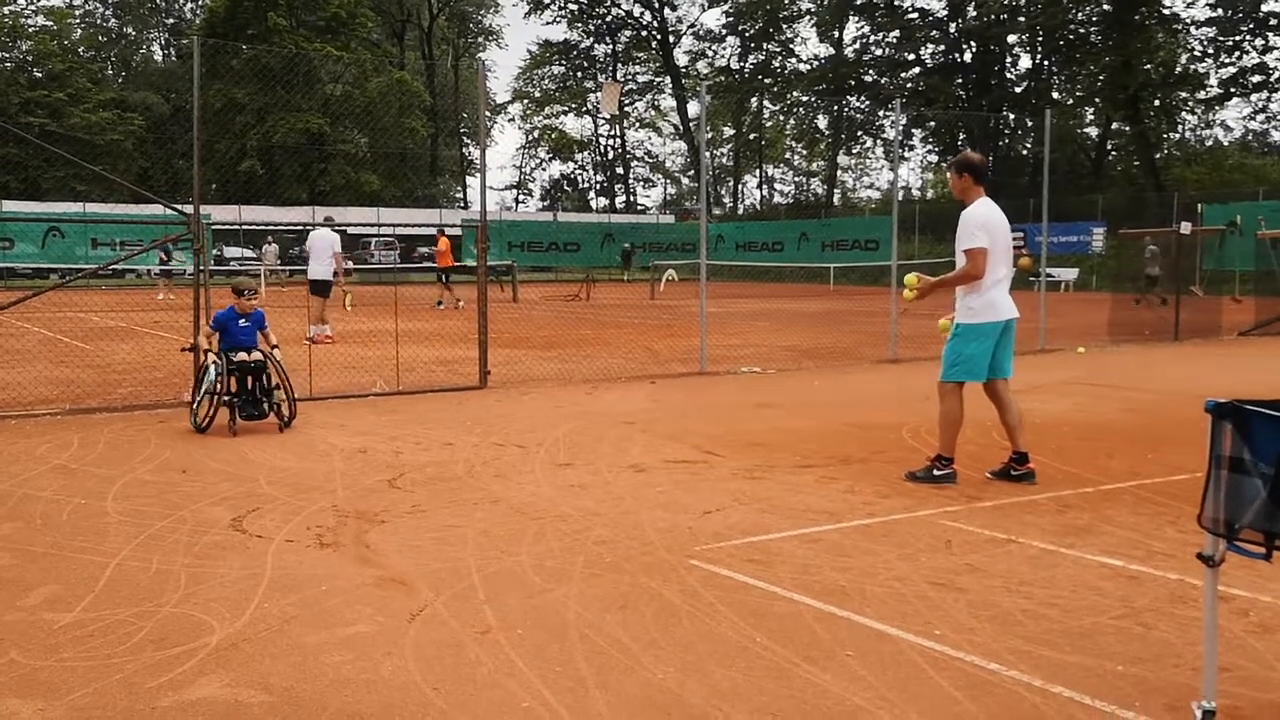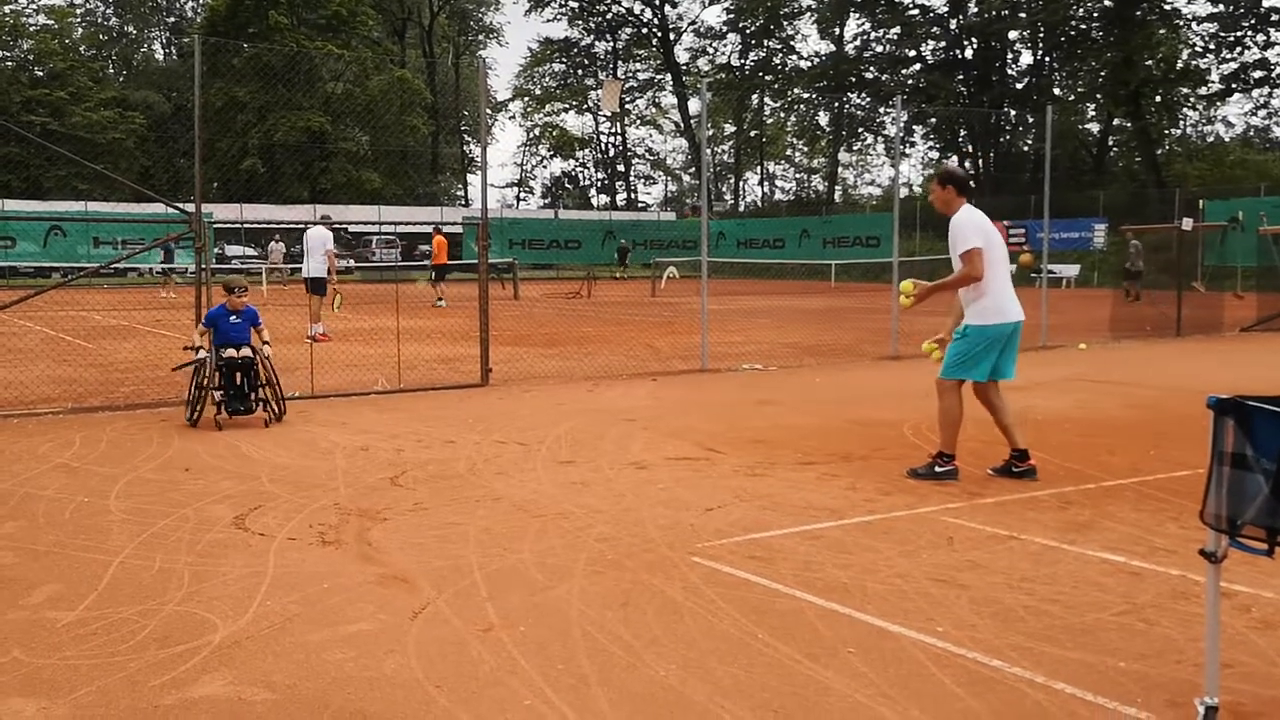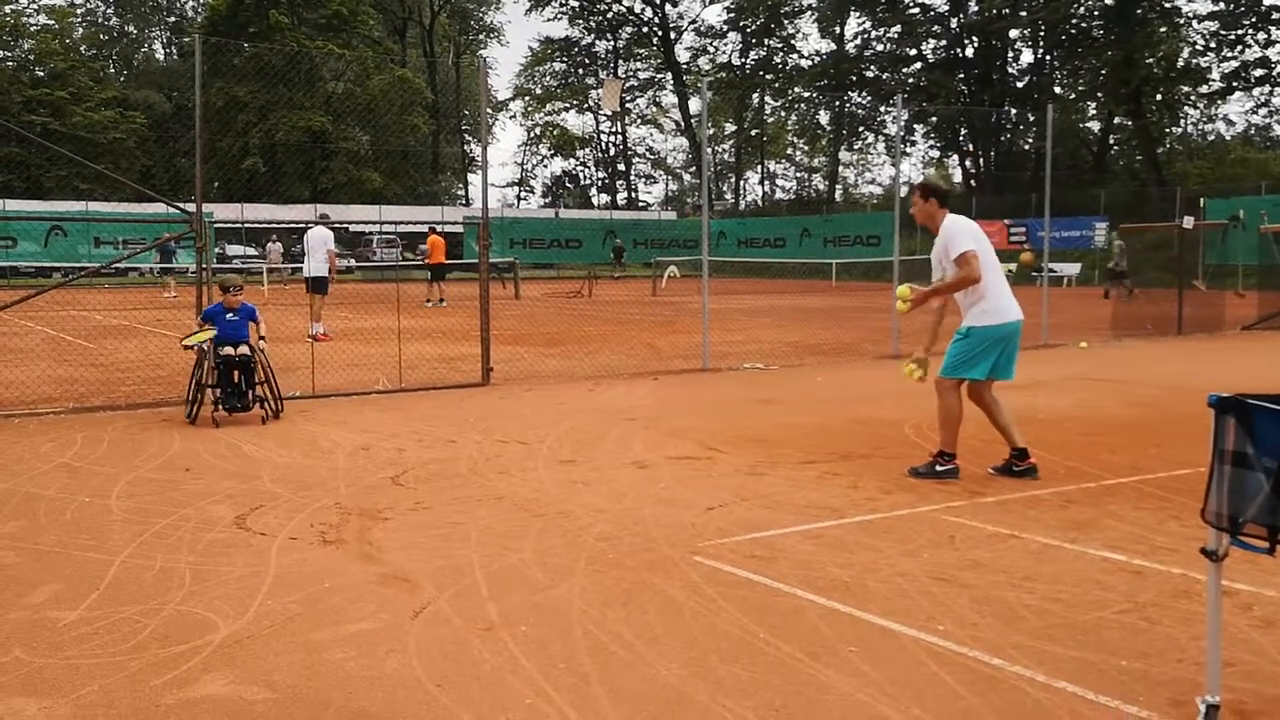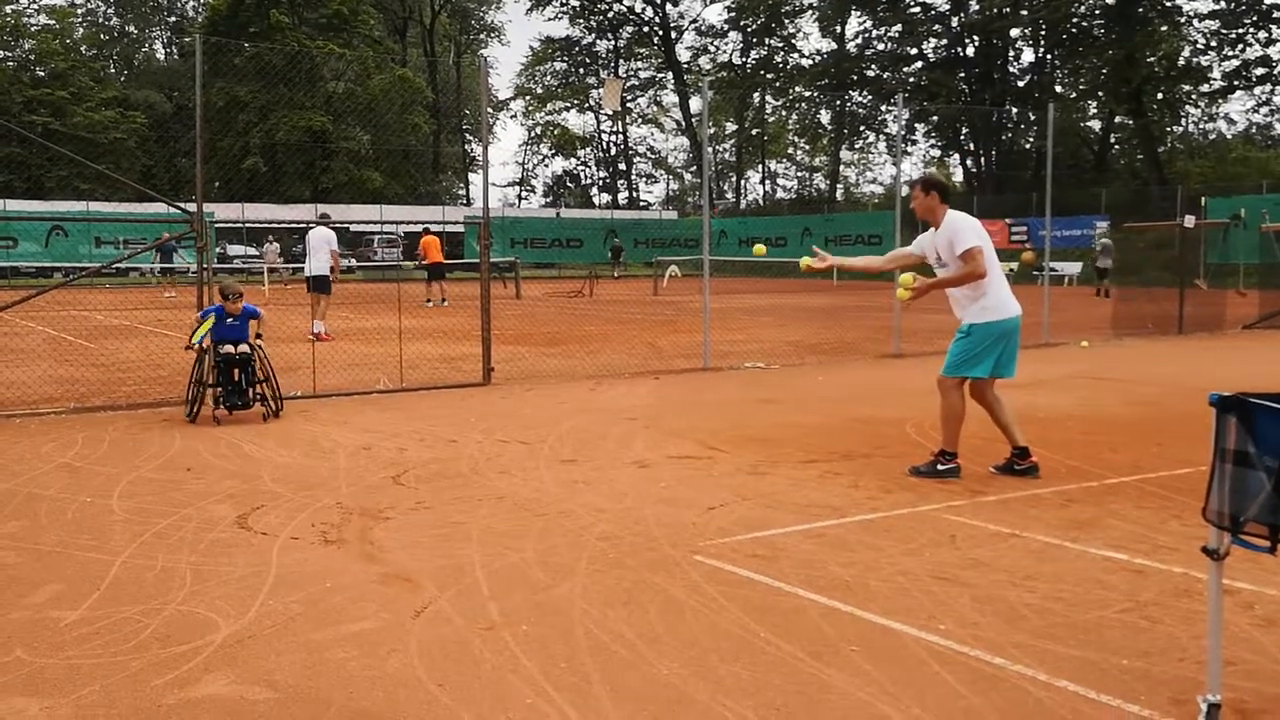
dt=0.3s
person 1, frame 1
left shoulder: (973, 215)
right shoulder: (995, 213)
left elbow: (975, 270)
left wrist: (934, 284)
right wrist: (960, 305)
left hip: (978, 317)
right hip: (1001, 313)
left knee: (949, 386)
right knee: (998, 386)
left ankle: (944, 465)
right ankle: (1020, 462)
person 1, frame 2
left shoulder: (963, 220)
right shoulder: (973, 220)
left elbow: (974, 273)
left wrist: (931, 288)
right wrist: (949, 331)
left hip: (986, 319)
right hip: (1007, 317)
left knee: (947, 383)
right knee: (986, 389)
left ankle: (945, 462)
right ankle: (1021, 459)
person 1, frame 3
left shoulder: (954, 227)
right shoulder: (940, 244)
left elbow: (972, 275)
right elbow: (939, 304)
left wrist: (926, 292)
right wrist: (925, 348)
left hip: (988, 321)
right hip: (1005, 320)
left knee: (946, 382)
right knee: (979, 390)
left ankle: (946, 460)
right ankle: (1021, 458)
person 1, frame 4
left shoulder: (959, 223)
right shoulder: (930, 239)
left elbow: (978, 269)
right elbow: (883, 262)
left wrist: (931, 285)
right wrist: (834, 261)
left hip: (989, 317)
right hip: (1002, 317)
left knee: (949, 382)
right knee: (981, 388)
left ankle: (947, 460)
right ankle: (1023, 457)
